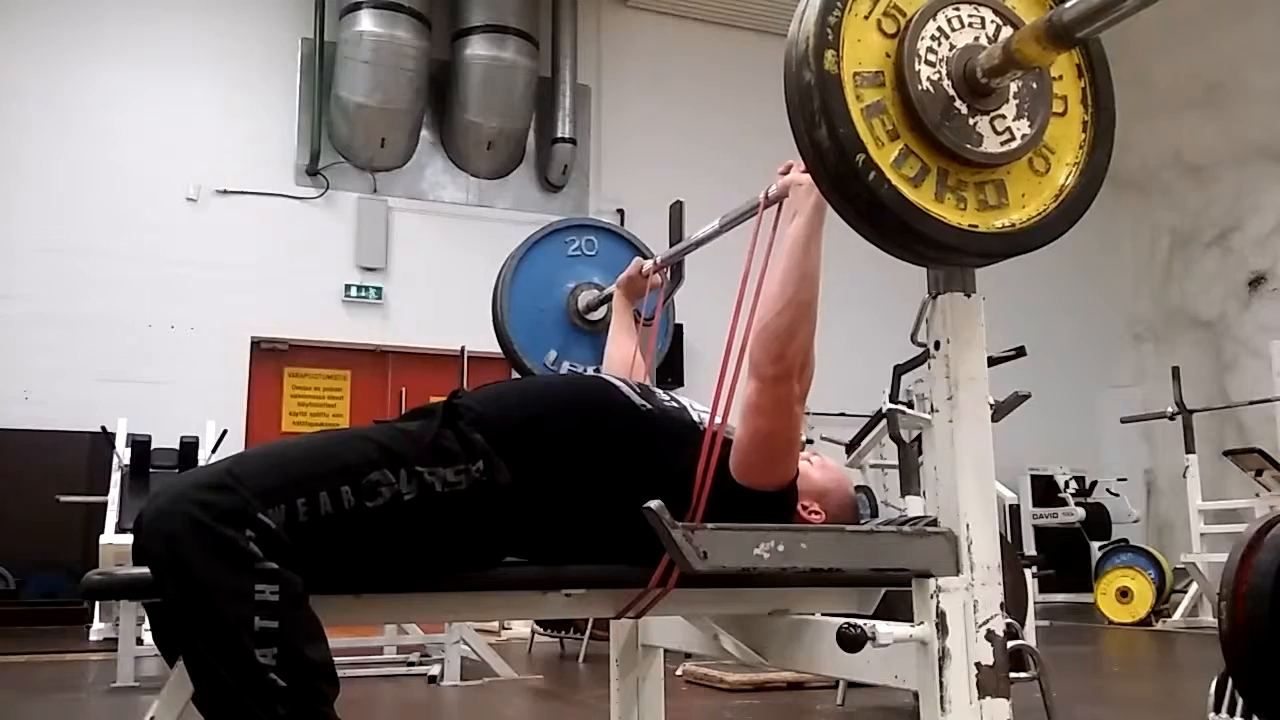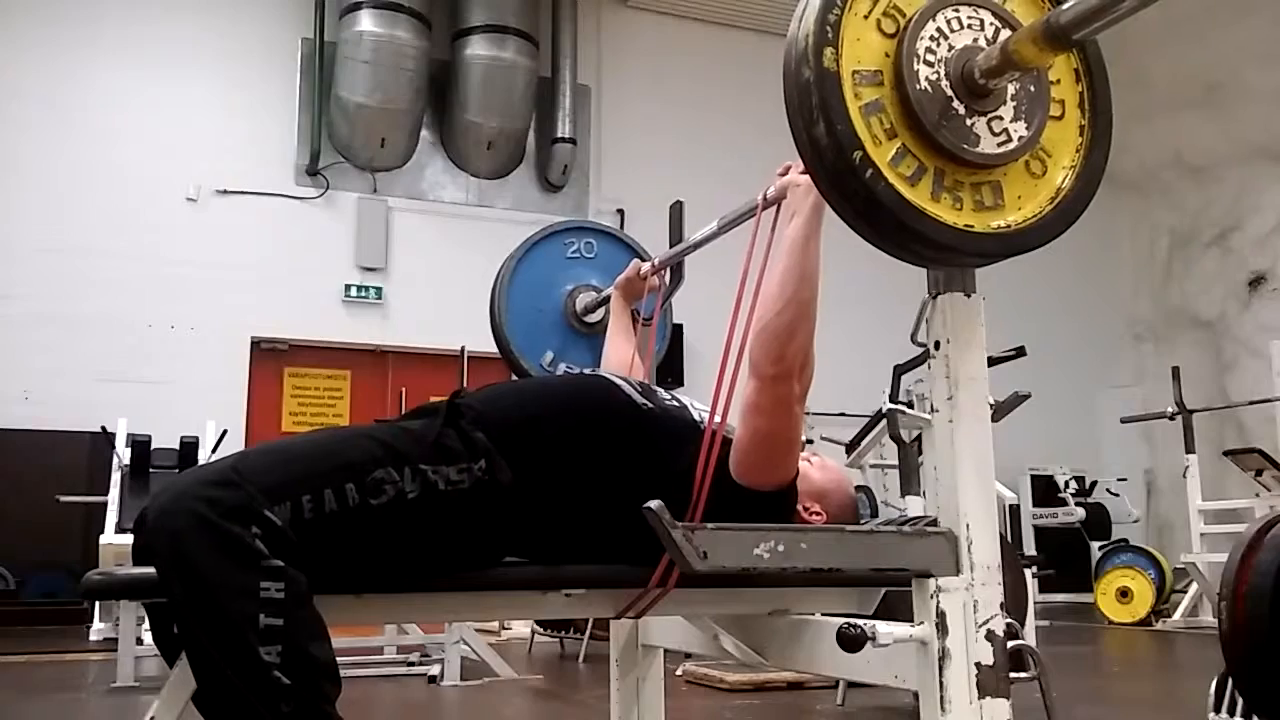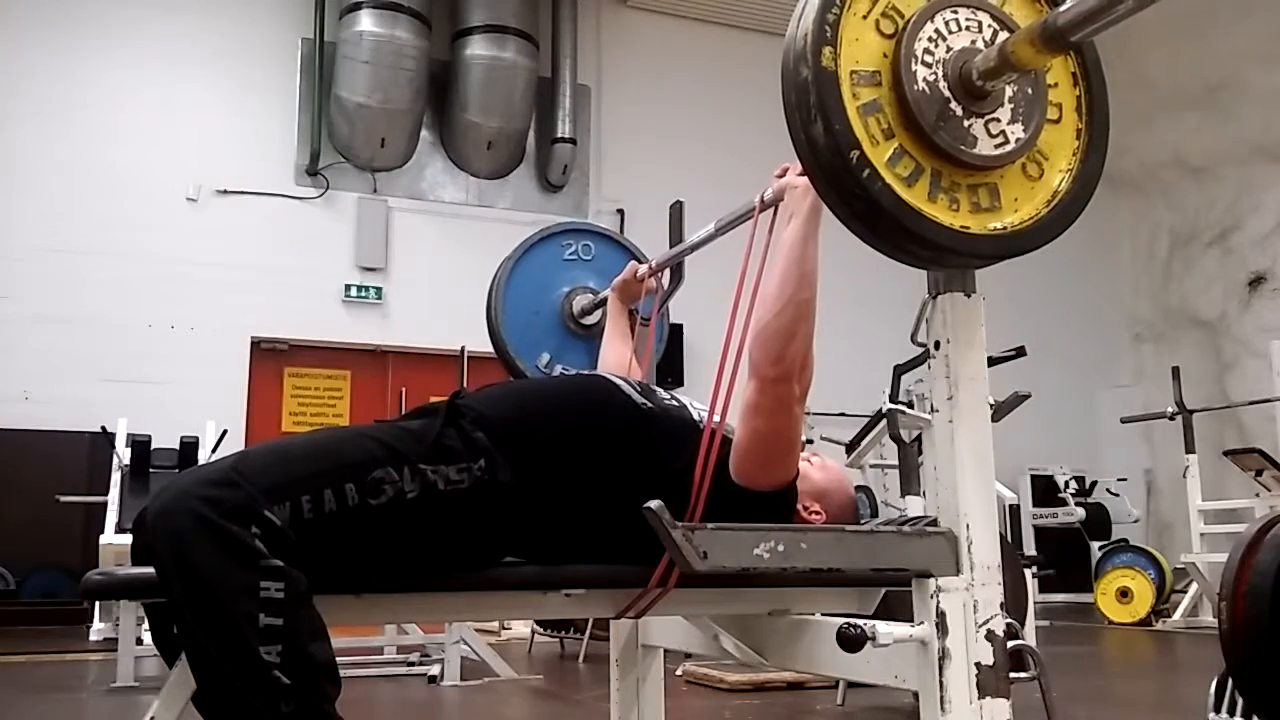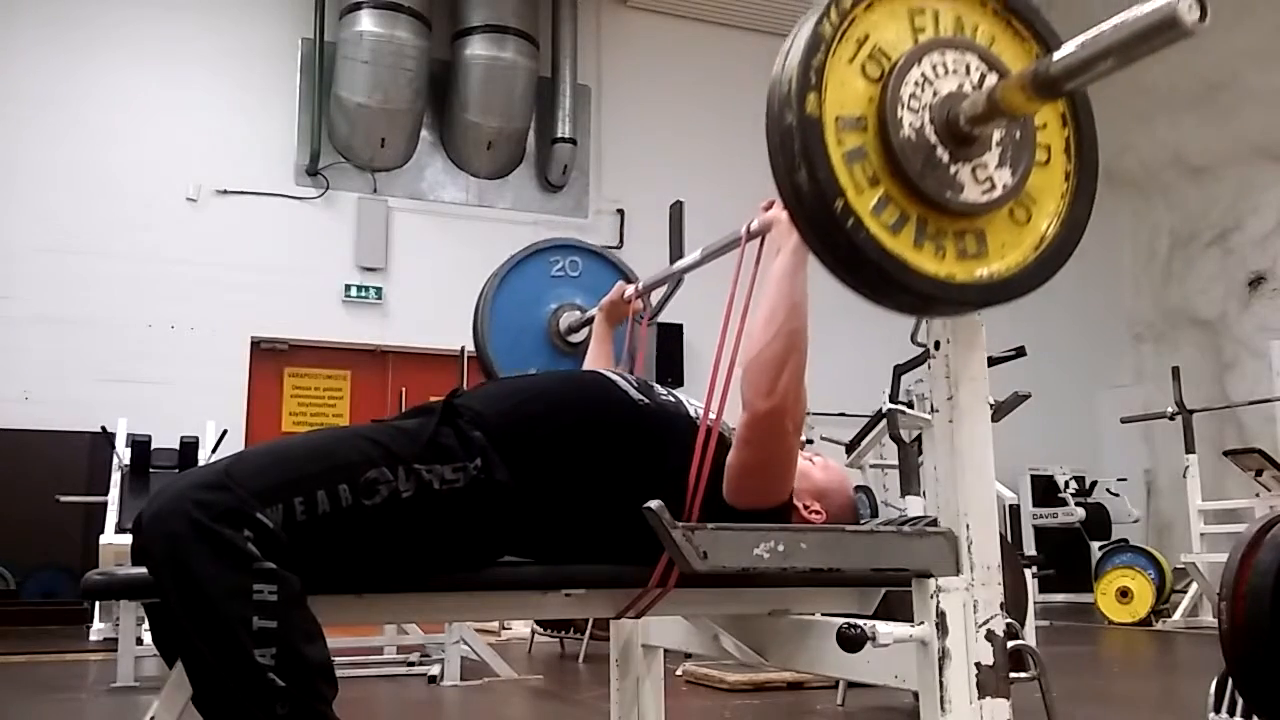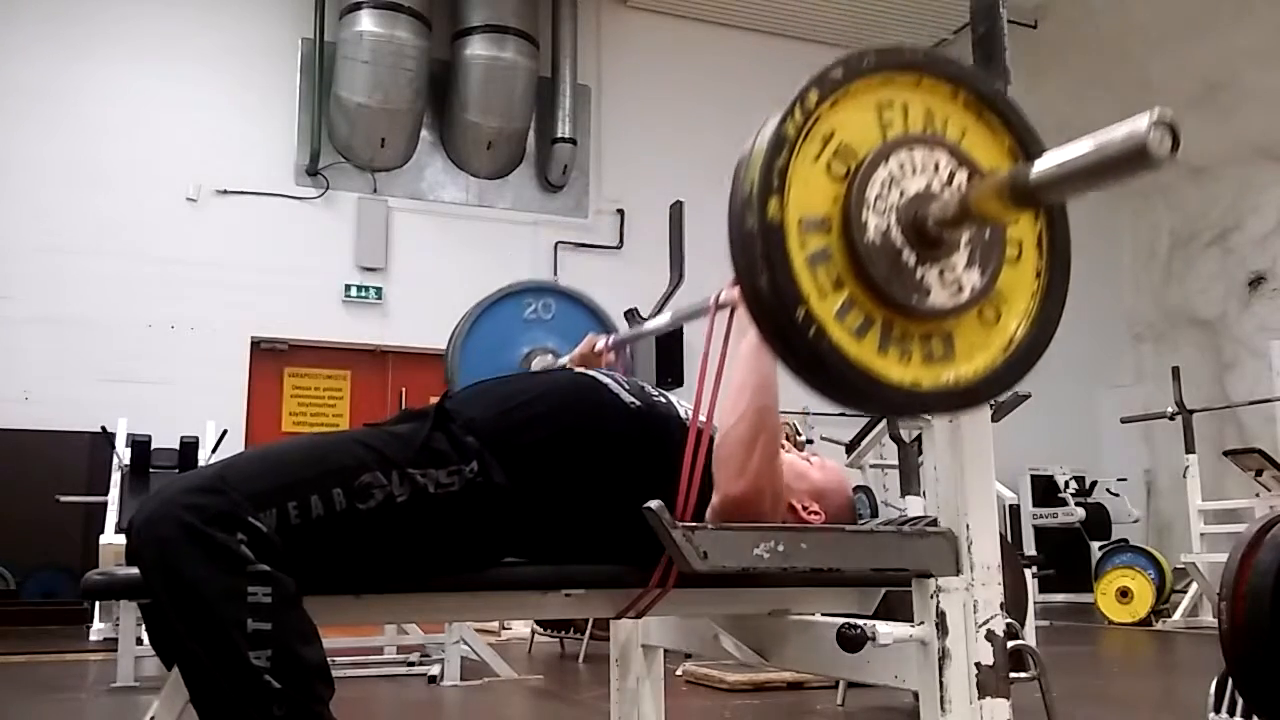
dt=0.4s
person 1, frame 1
left shoulder: (748, 498)
right shoulder: (691, 457)
left elbow: (778, 370)
right elbow: (622, 404)
left wrist: (806, 208)
right wrist: (625, 303)
left knee: (205, 517)
right knee: (183, 517)
person 1, frame 2
left shoulder: (751, 492)
right shoulder: (697, 459)
left elbow: (778, 370)
right elbow: (621, 405)
left wrist: (803, 209)
right wrist: (622, 307)
left knee: (208, 511)
right knee: (184, 516)
person 1, frame 3
left shoulder: (749, 497)
right shoulder: (695, 461)
left elbow: (777, 372)
right elbow: (614, 404)
left wrist: (802, 209)
right wrist: (619, 307)
left knee: (209, 512)
right knee: (185, 517)
person 1, frame 4
left shoulder: (749, 501)
right shoulder: (692, 460)
left elbow: (768, 408)
right elbow: (596, 416)
left wrist: (791, 242)
right wrist: (605, 327)
left knee: (203, 516)
right knee: (184, 518)
person 1, frame 5
left shoulder: (756, 502)
right shoulder: (687, 460)
left elbow: (739, 493)
left wrist: (761, 312)
right wrist: (587, 372)
left knee: (198, 522)
right knee: (180, 523)
